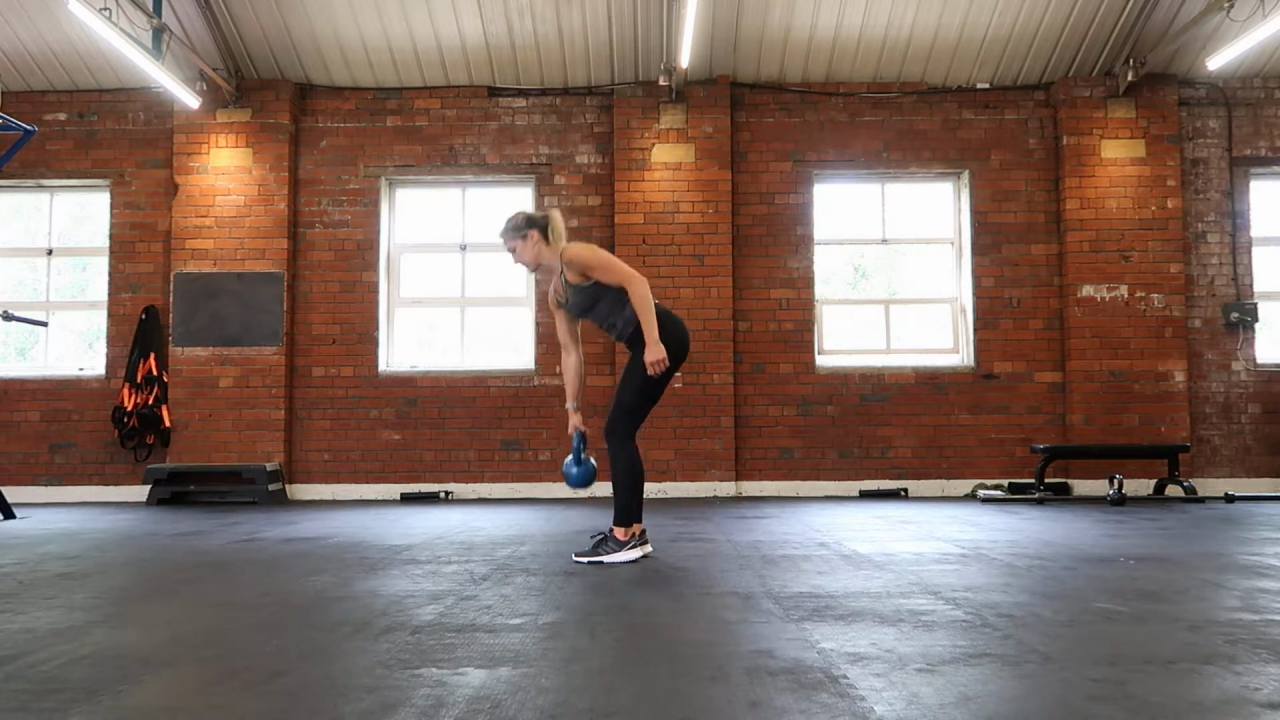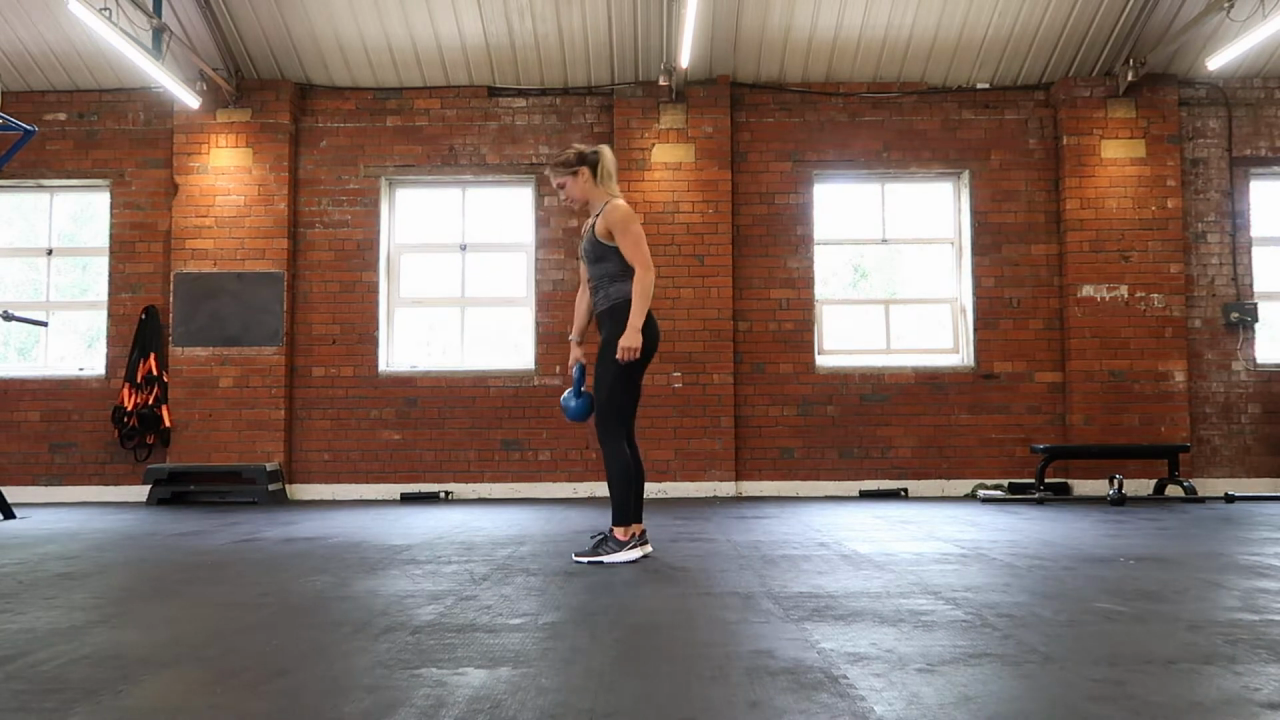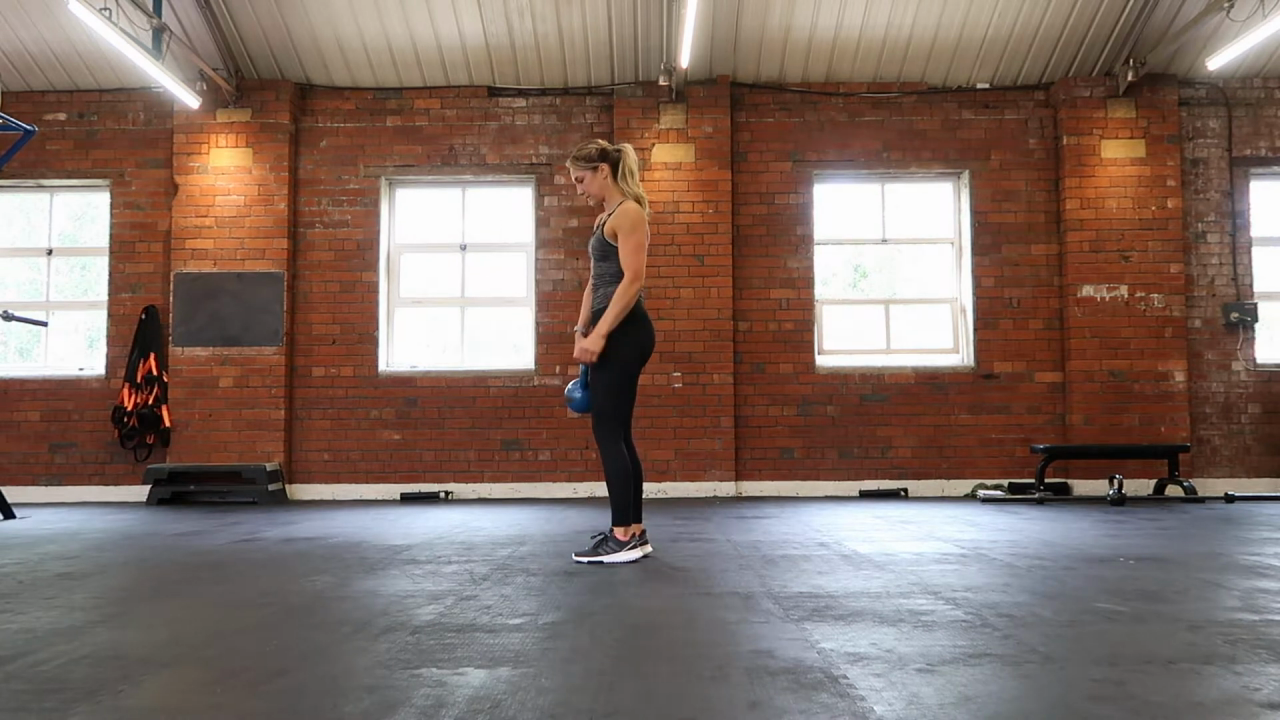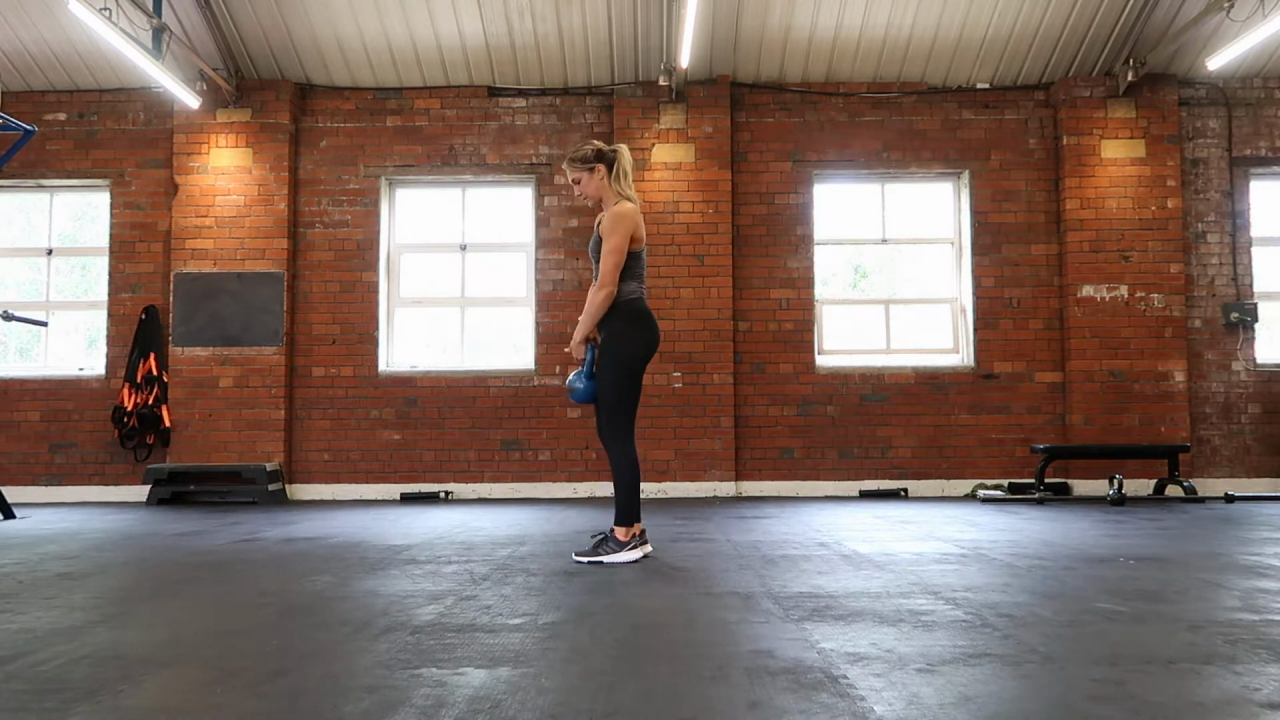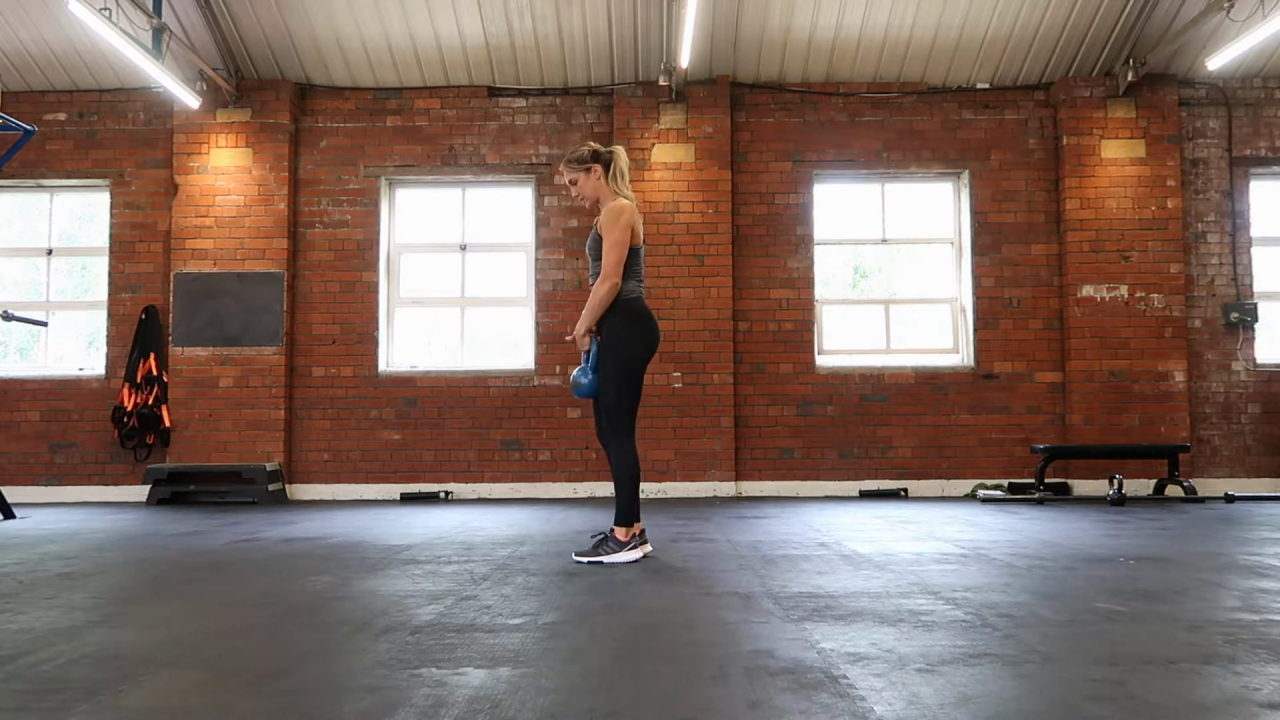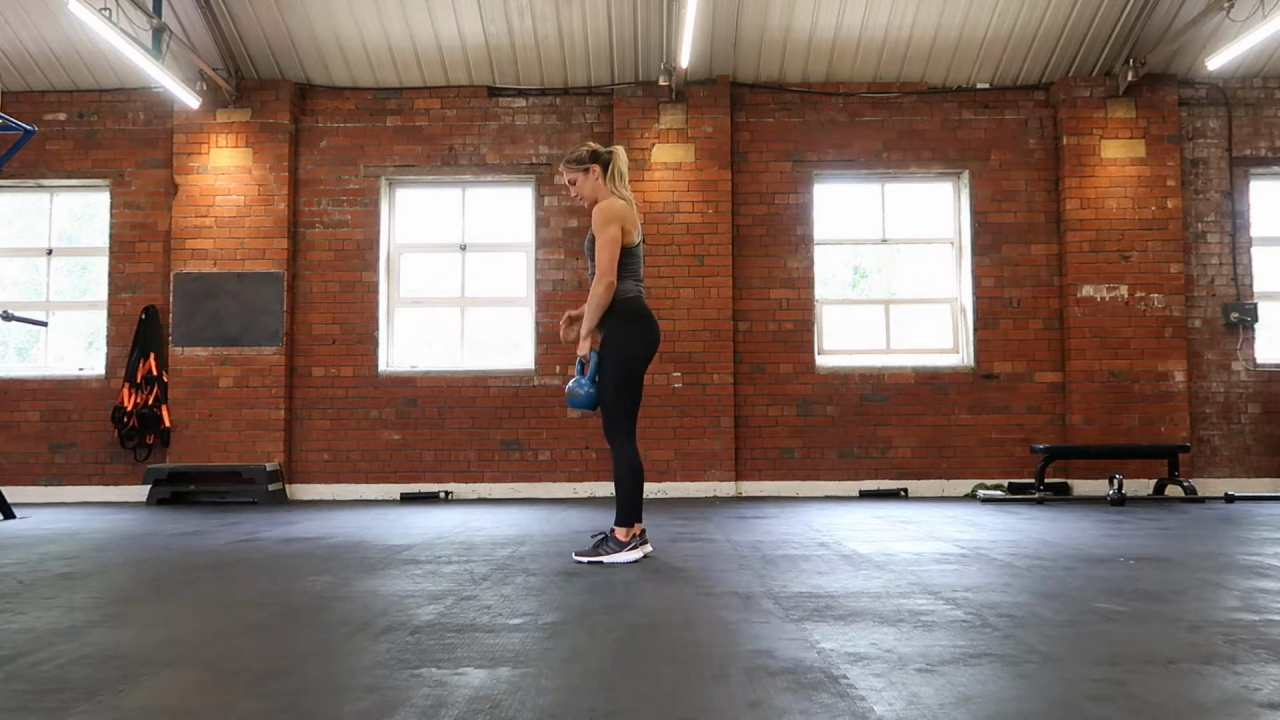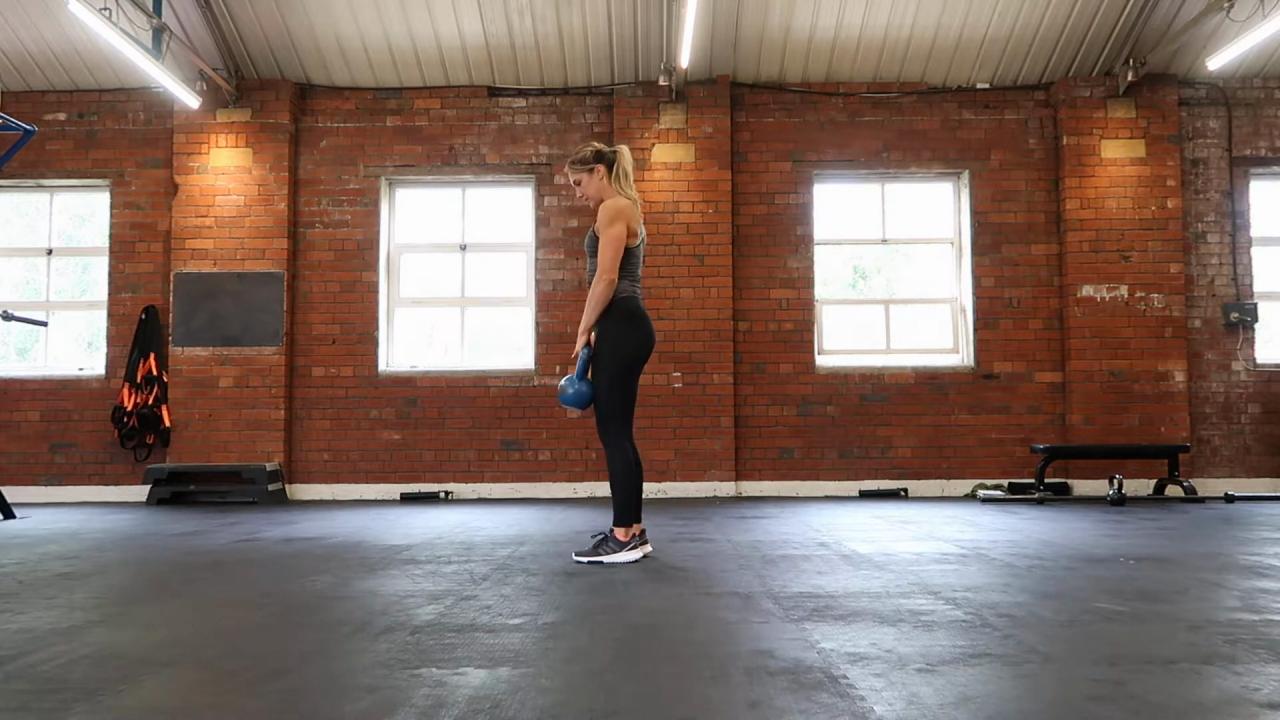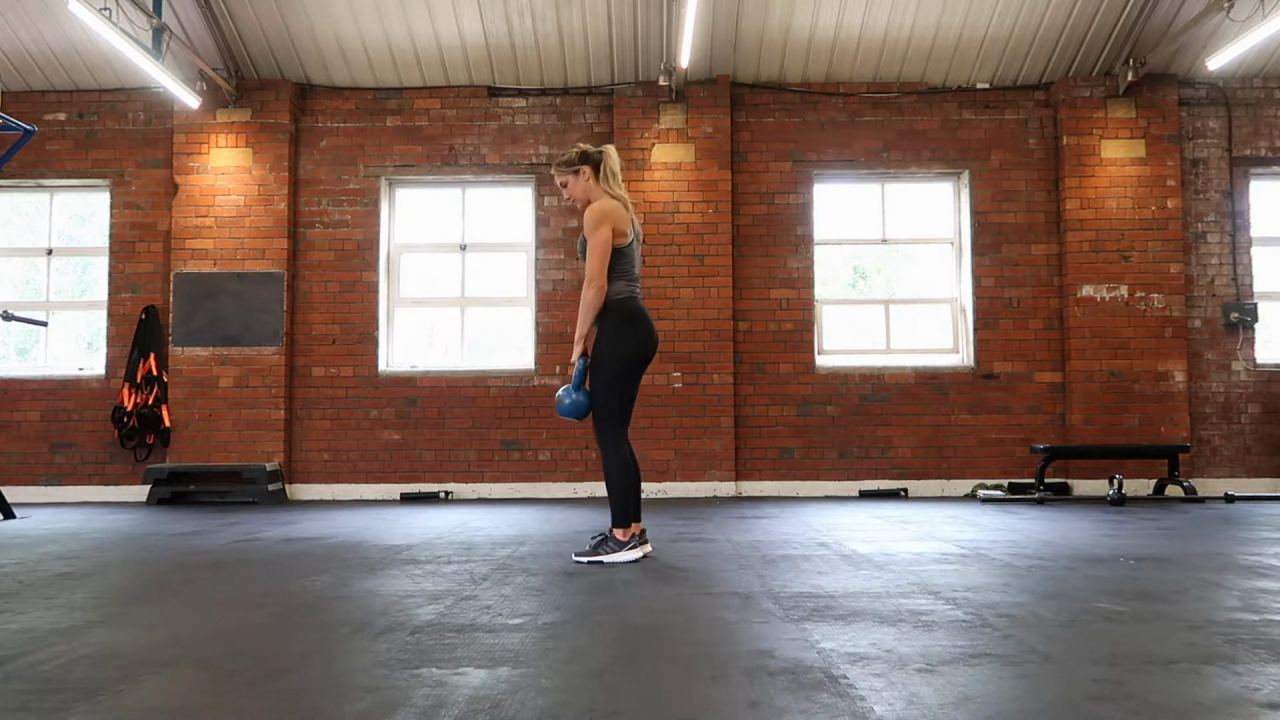
dt=0.3s
person 1, frame 1
left shoulder: (573, 256)
right shoulder: (556, 292)
left elbow: (635, 281)
right elbow: (570, 351)
left wrist: (653, 341)
right wrist: (573, 409)
left hip: (662, 338)
right hip: (644, 343)
left knee: (618, 432)
right knee: (619, 433)
left ankle: (624, 537)
right ankle: (633, 531)
person 1, frame 2
left shoulder: (616, 211)
right shoulder: (590, 223)
left elbow: (644, 271)
right elbow: (587, 289)
left wrist: (634, 329)
right wrist: (575, 342)
left hip: (626, 331)
right hip: (615, 331)
left knee: (610, 431)
right knee: (619, 433)
left ankle: (624, 537)
right ankle: (634, 532)
person 1, frame 3
left shoulder: (628, 213)
right shoulder: (606, 217)
left elbow: (632, 280)
left wrist: (598, 334)
right wrist: (581, 331)
left hip: (622, 333)
right hip: (615, 332)
left knee: (607, 432)
right knee: (617, 434)
left ankle: (623, 537)
right ankle: (634, 531)
person 1, frame 4
left shoulder: (622, 214)
right shoulder: (606, 217)
left elbow: (609, 286)
left wrist: (580, 335)
right wrist: (584, 328)
left hip: (629, 330)
right hip: (619, 332)
left knee: (617, 433)
right knee: (611, 432)
left ankle: (625, 537)
right ankle: (632, 530)
person 1, frame 5
left shoulder: (619, 210)
right shoulder: (606, 215)
left elbow: (611, 280)
left wrist: (583, 326)
right wrist: (588, 324)
left hip: (628, 330)
right hip: (618, 330)
left knee: (617, 432)
right knee: (610, 431)
left ankle: (625, 537)
right ankle: (633, 529)
person 1, frame 6
left shoulder: (607, 209)
right shoulder: (619, 210)
left elbow: (606, 280)
left wrist: (587, 333)
right wrist: (584, 315)
left hip: (627, 330)
right hip: (627, 328)
left knee: (619, 433)
right knee: (620, 432)
left ankle: (625, 537)
right ankle: (633, 530)
person 1, frame 7
left shoulder: (613, 208)
right shoulder: (626, 211)
left elbow: (606, 278)
left wrist: (583, 330)
right wrist: (595, 329)
left hip: (620, 329)
right hip: (627, 327)
left knee: (613, 432)
right knee: (618, 432)
left ankle: (623, 538)
right ankle: (633, 531)
person 1, frame 8
left shoulder: (599, 212)
right shoulder: (622, 211)
left elbow: (596, 285)
left wrist: (579, 340)
left hip: (620, 331)
right hip: (637, 327)
left knee: (608, 433)
right knee: (615, 433)
left ankle: (623, 538)
right ankle: (632, 530)
